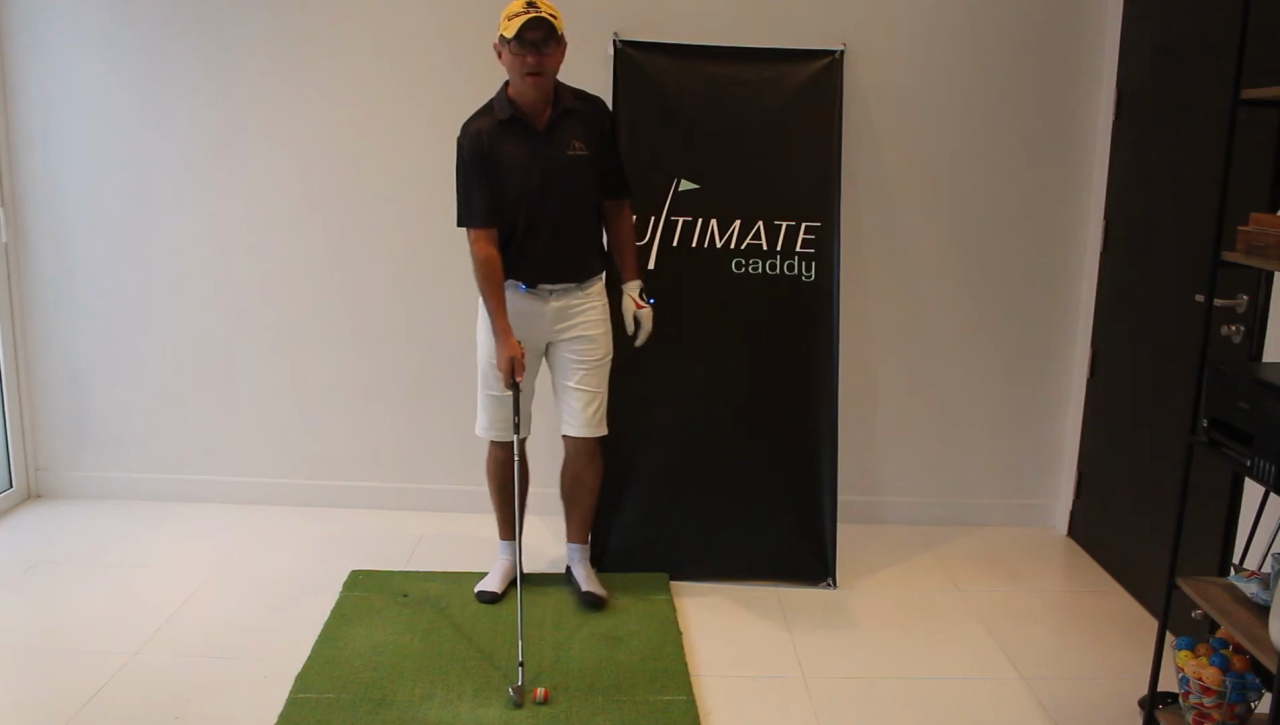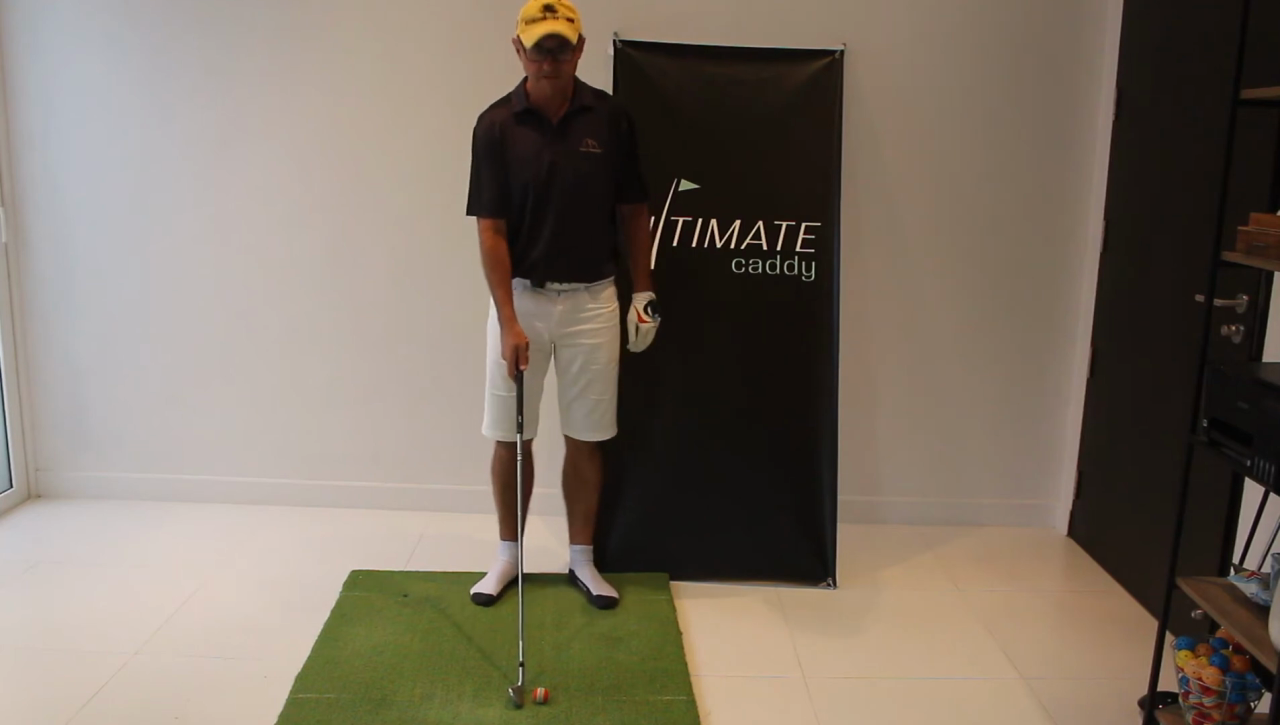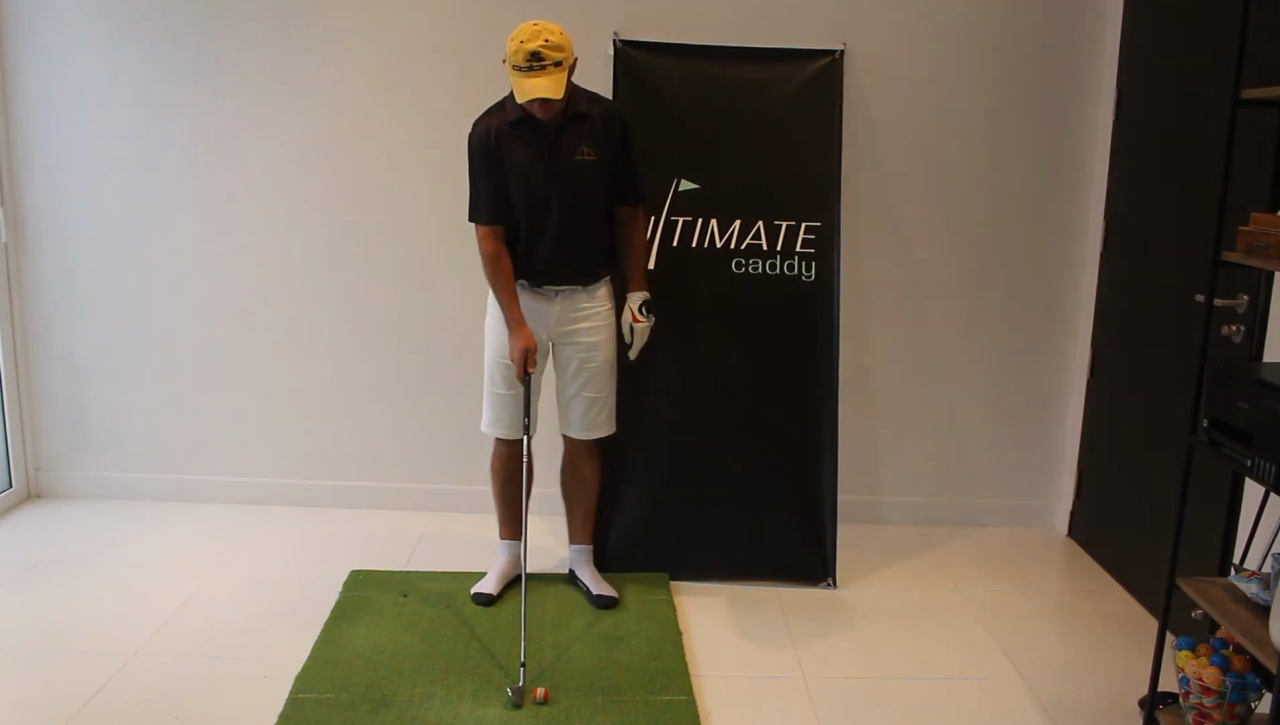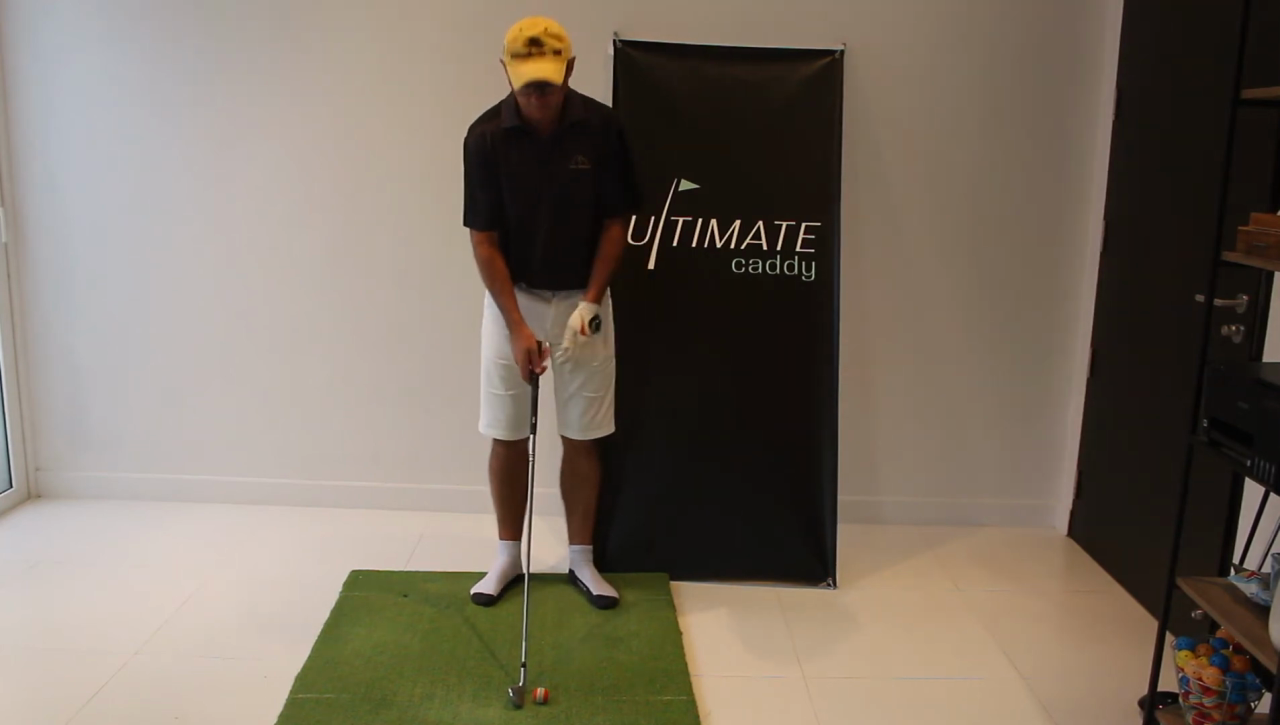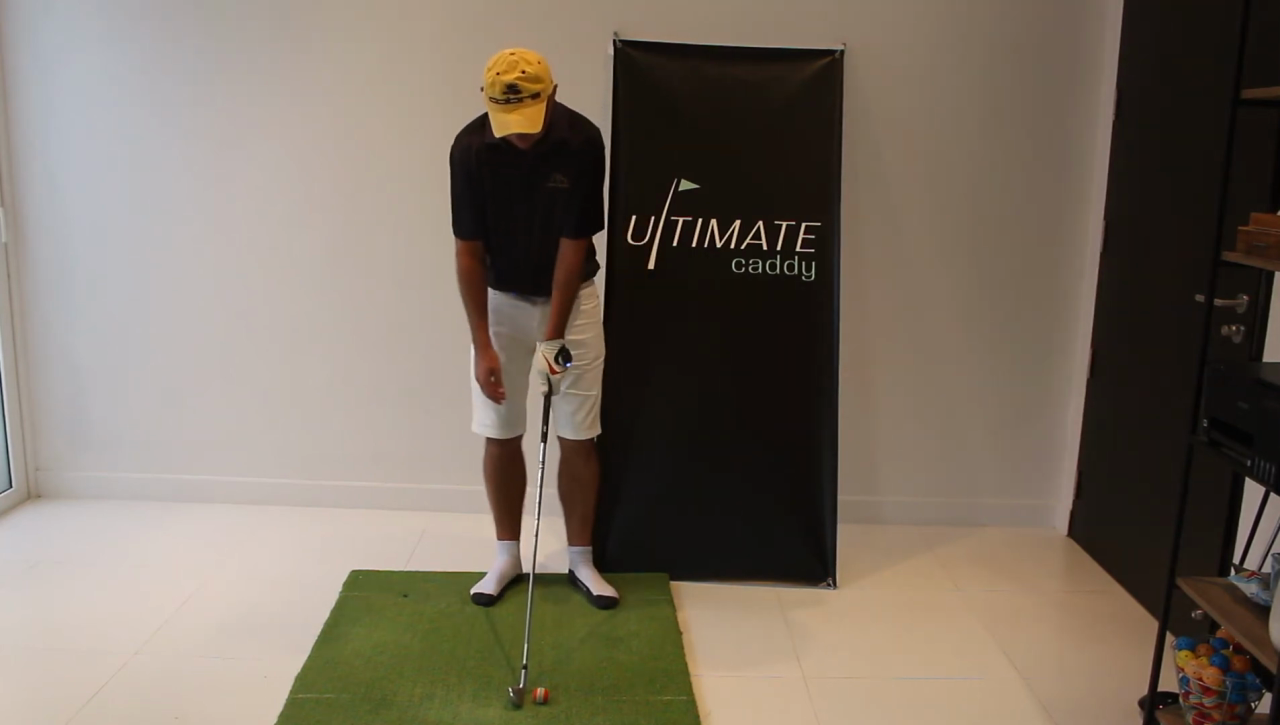
dt=1s
person 1, frame 1
left shoulder: (592, 116)
right shoulder: (481, 133)
left elbow: (616, 206)
right elbow: (483, 241)
left wrist: (632, 283)
right wrist: (503, 334)
left hip: (583, 298)
right hip: (511, 298)
left knee: (584, 437)
right knee: (504, 436)
left ankle: (578, 556)
right ankle: (508, 554)
person 1, frame 2
left shoulder: (610, 118)
right shoulder: (495, 125)
left elbow: (632, 211)
right elbow: (491, 230)
left wrist: (644, 292)
right wrist: (508, 321)
left hip: (593, 300)
right hip: (520, 297)
left knee: (586, 437)
right knee: (510, 437)
left ankle: (582, 558)
right ankle: (508, 554)
person 1, frame 3
left shoulder: (606, 121)
right shoulder: (490, 132)
left elbow: (628, 212)
right elbow: (490, 236)
left wrist: (637, 293)
right wrist: (517, 325)
left hip: (590, 298)
right hip: (517, 296)
left knee: (584, 435)
right knee: (509, 434)
left ankle: (582, 558)
right ankle: (508, 553)
person 1, frame 4
left shoulder: (602, 128)
right shoulder: (485, 136)
left elbow: (614, 224)
right elbow: (484, 240)
left wrist: (590, 304)
right wrist: (517, 328)
left hip: (582, 299)
right hip: (511, 299)
left knee: (582, 436)
right knee: (507, 434)
left ankle: (581, 558)
right ankle: (508, 556)
person 1, frame 5
left shoulder: (582, 141)
right shoulder: (470, 148)
left elbow: (574, 244)
right elbow: (468, 252)
left wrist: (553, 336)
right wrist: (482, 344)
left hip: (571, 298)
right hip: (499, 298)
left knee: (578, 436)
right knee: (501, 434)
left ankle: (581, 558)
right ankle: (507, 555)
